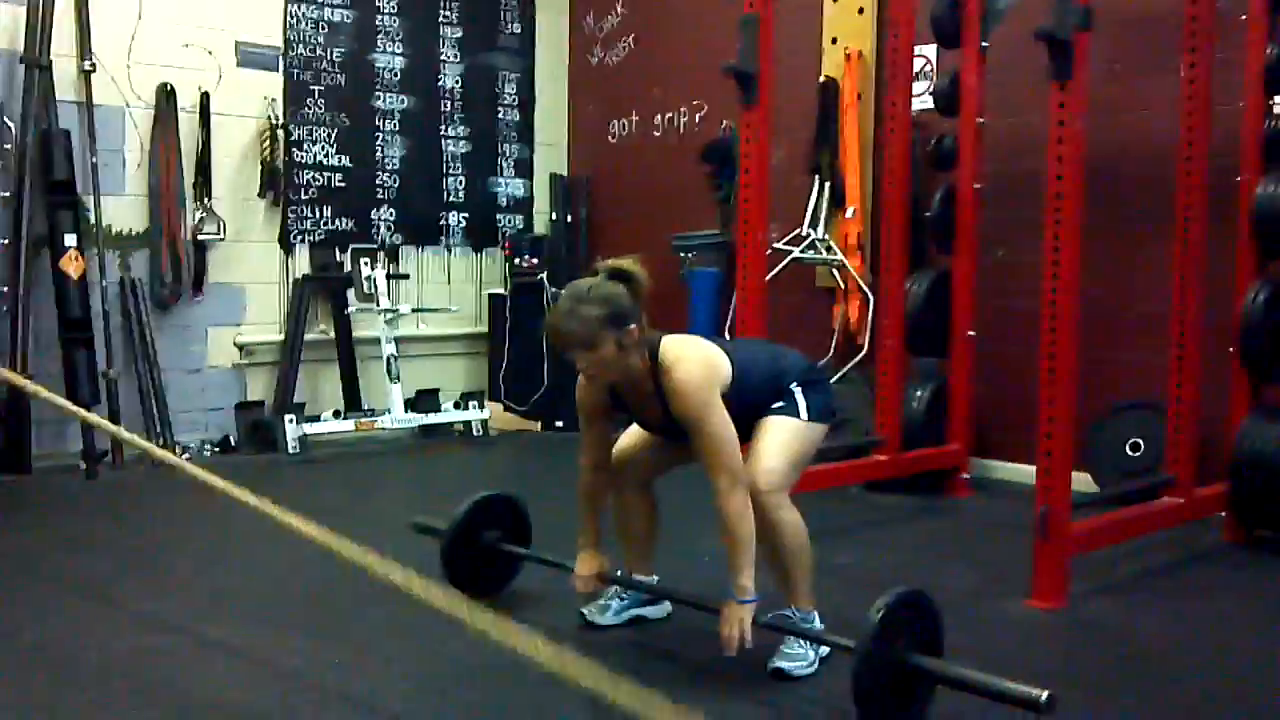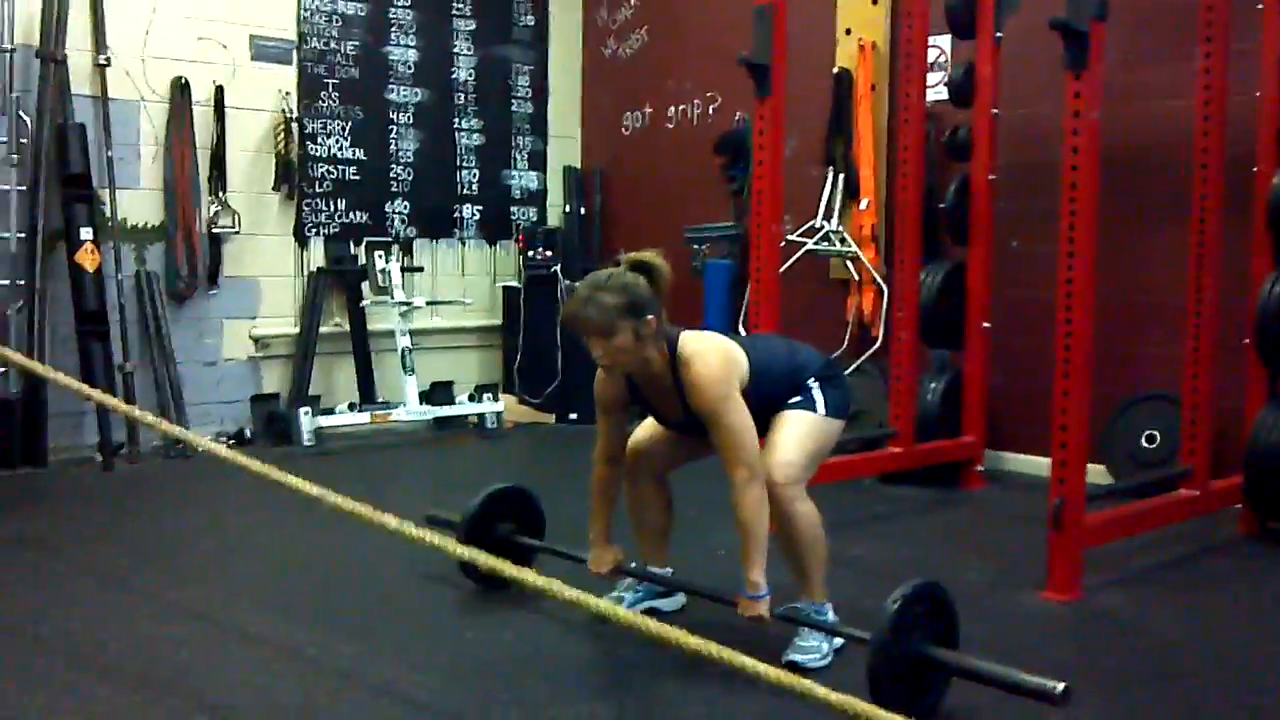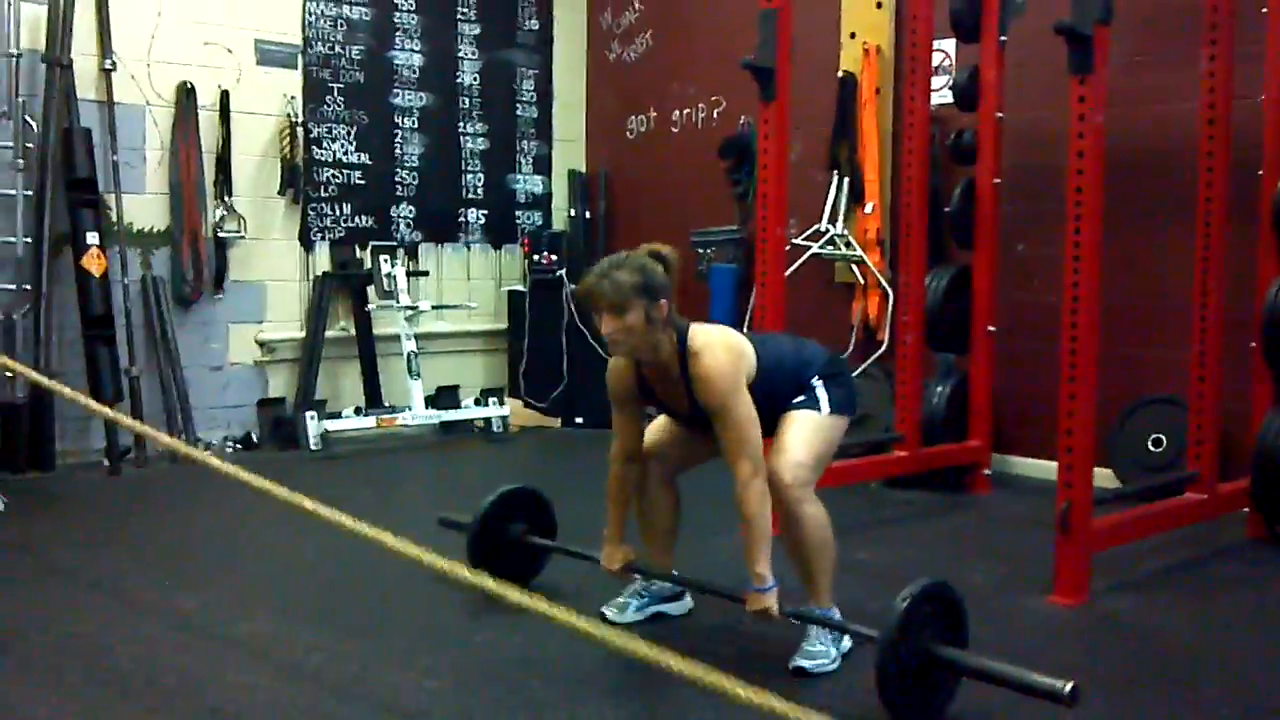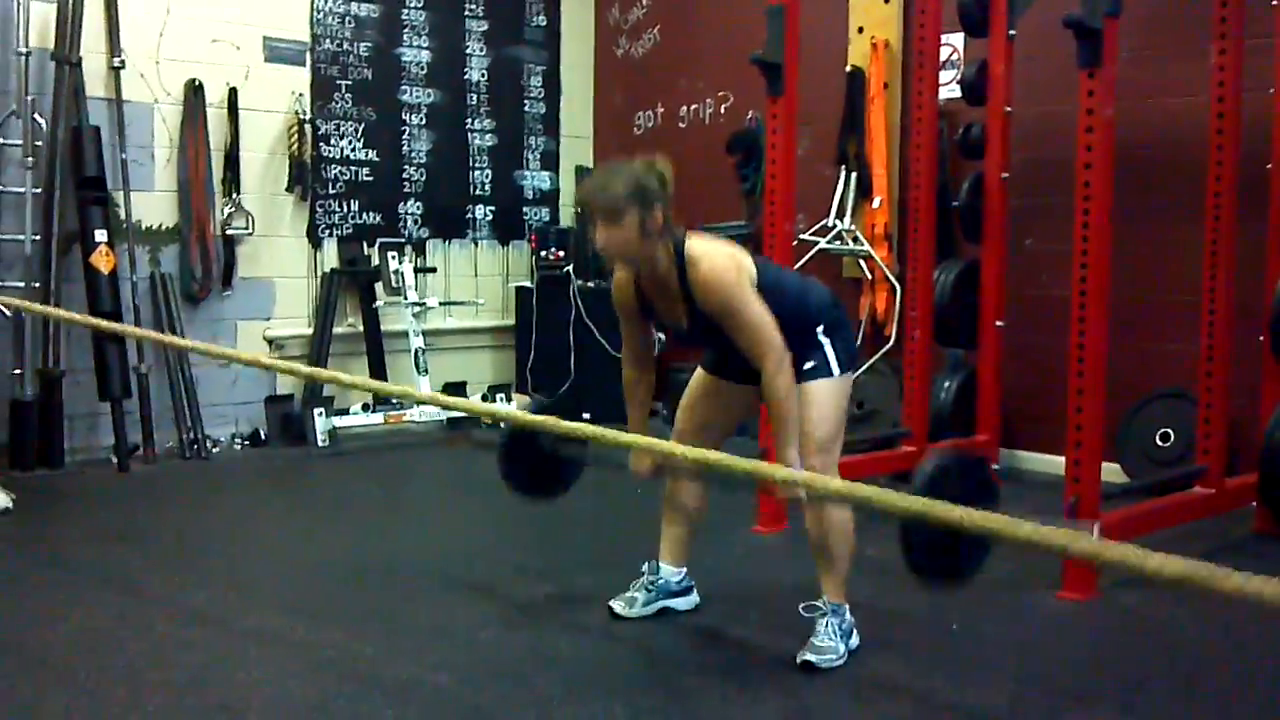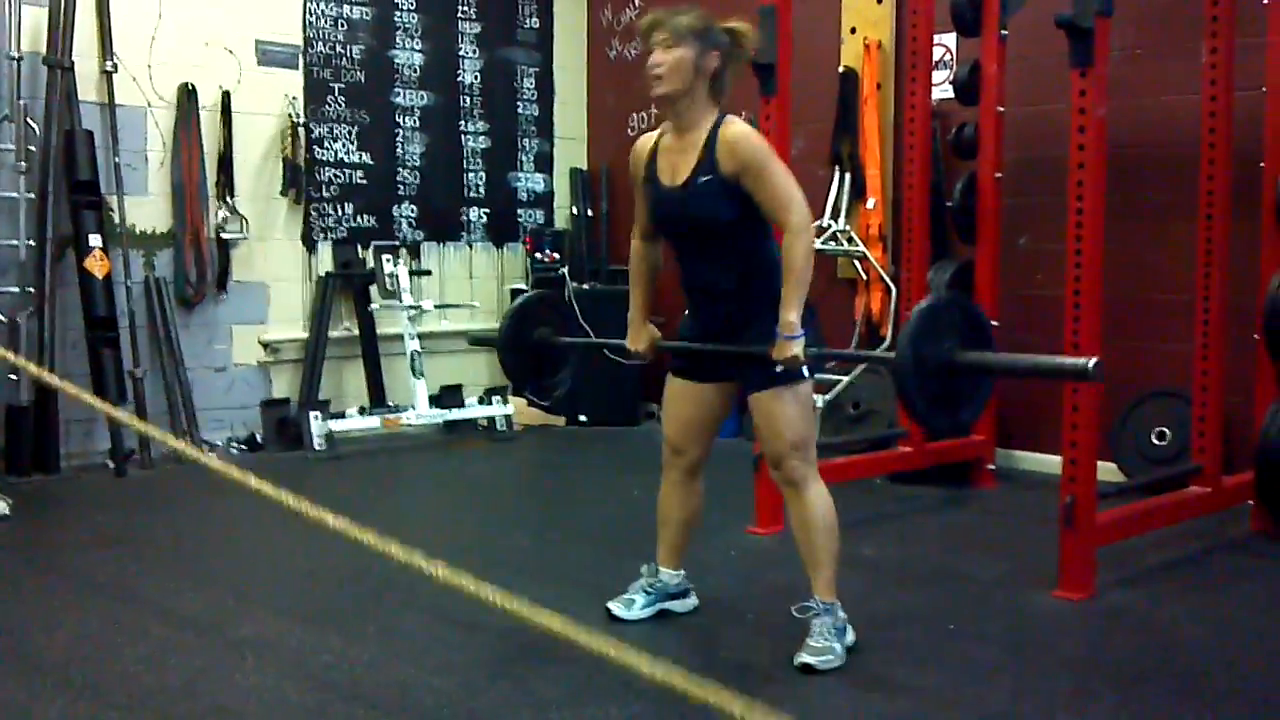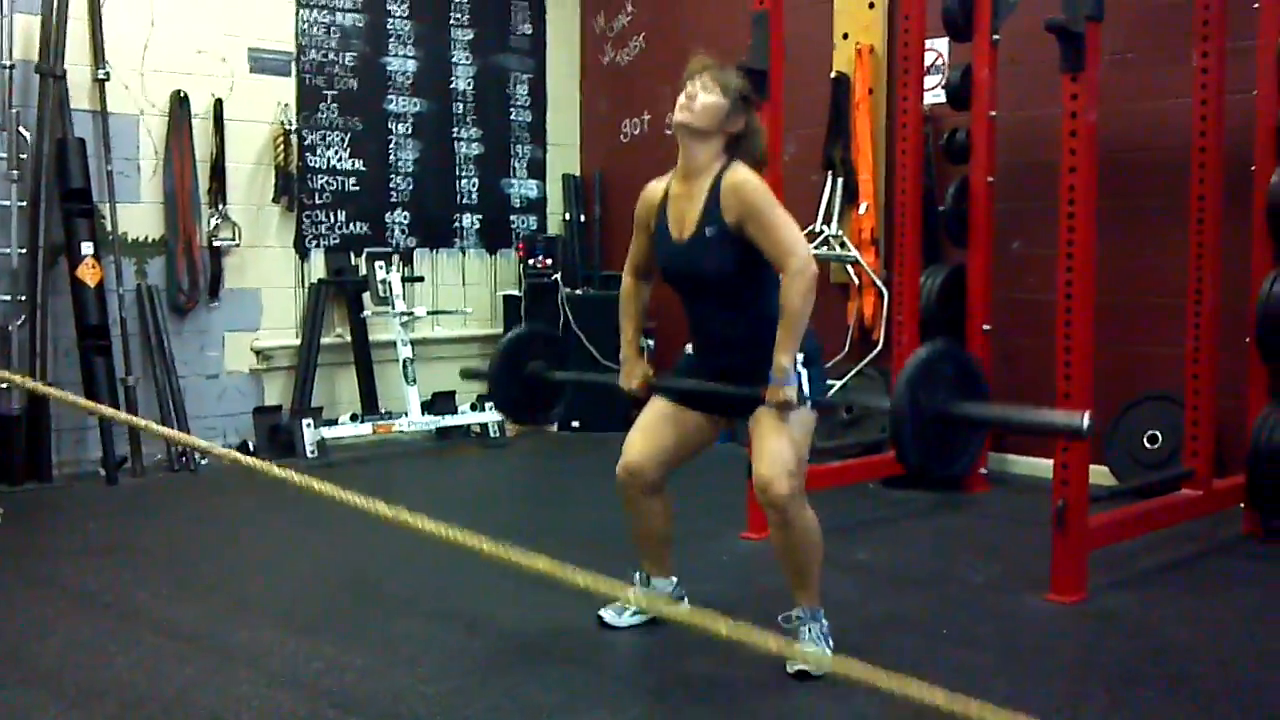
dt=0.3s
person 1, frame 1
left shoulder: (684, 374)
right shoulder: (594, 385)
left elbow: (731, 486)
right elbow: (595, 466)
left wrist: (744, 594)
right wrist: (589, 548)
left hip: (790, 388)
right hip: (731, 396)
left knee: (764, 487)
right knee: (624, 463)
left ankle: (804, 621)
right ankle: (642, 587)
person 1, frame 2
left shoulder: (703, 369)
right shoulder: (613, 379)
left elbow: (747, 479)
right elbow: (607, 461)
left wrist: (755, 585)
right wrist: (600, 542)
left hip: (807, 387)
right hip: (749, 393)
left knee: (780, 480)
right knee: (640, 457)
left ankle: (819, 615)
right ankle: (656, 579)
person 1, frame 3
left shoulder: (712, 362)
right shoulder: (624, 369)
left elbow: (749, 473)
right elbow: (625, 456)
left wrist: (761, 579)
right wrist: (613, 538)
left hip: (814, 383)
right hip: (755, 393)
left knee: (788, 482)
right knee: (652, 459)
left ankle: (826, 620)
right ankle: (662, 585)
person 1, frame 4
left shoulder: (710, 268)
right shoulder: (627, 279)
left elbow: (775, 360)
right elbow: (636, 359)
left wrist: (791, 455)
right wrist: (641, 439)
left hip: (813, 330)
right hip: (735, 346)
left knee: (815, 466)
right knee: (686, 451)
left ankle: (835, 616)
right ankle: (670, 579)
person 1, frame 5
left shoulder: (736, 140)
right shoulder: (646, 151)
left elbow: (797, 224)
right elbow: (645, 238)
left wrist: (790, 325)
right wrist: (638, 318)
left hip: (766, 321)
right hip: (705, 326)
left knee: (792, 466)
right knee: (680, 457)
left ankle: (829, 613)
right ankle: (668, 581)
person 1, frame 6
left shoulder: (743, 186)
right shoulder: (655, 197)
left elbow: (802, 270)
right elbow: (636, 276)
left wrist: (783, 369)
right wrist: (630, 355)
left hip: (775, 361)
right hip: (708, 360)
left knee: (777, 487)
right knee: (634, 471)
left ankle: (811, 620)
right ankle: (658, 586)
